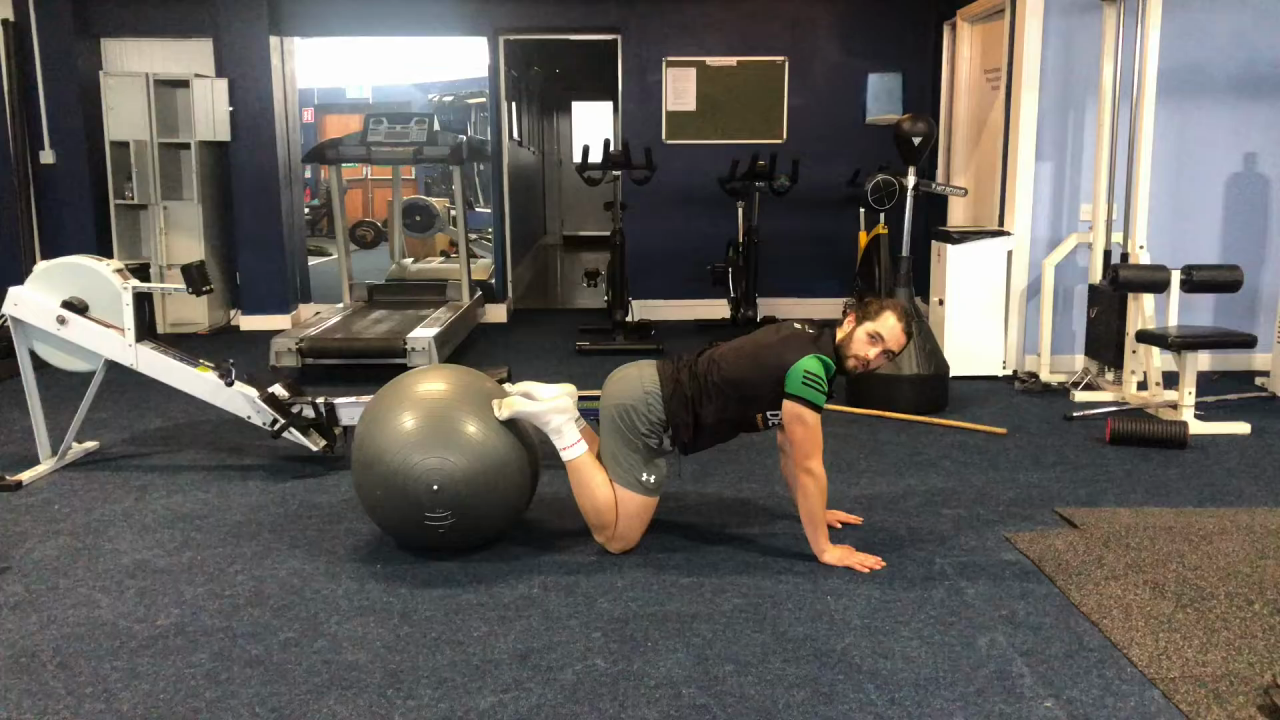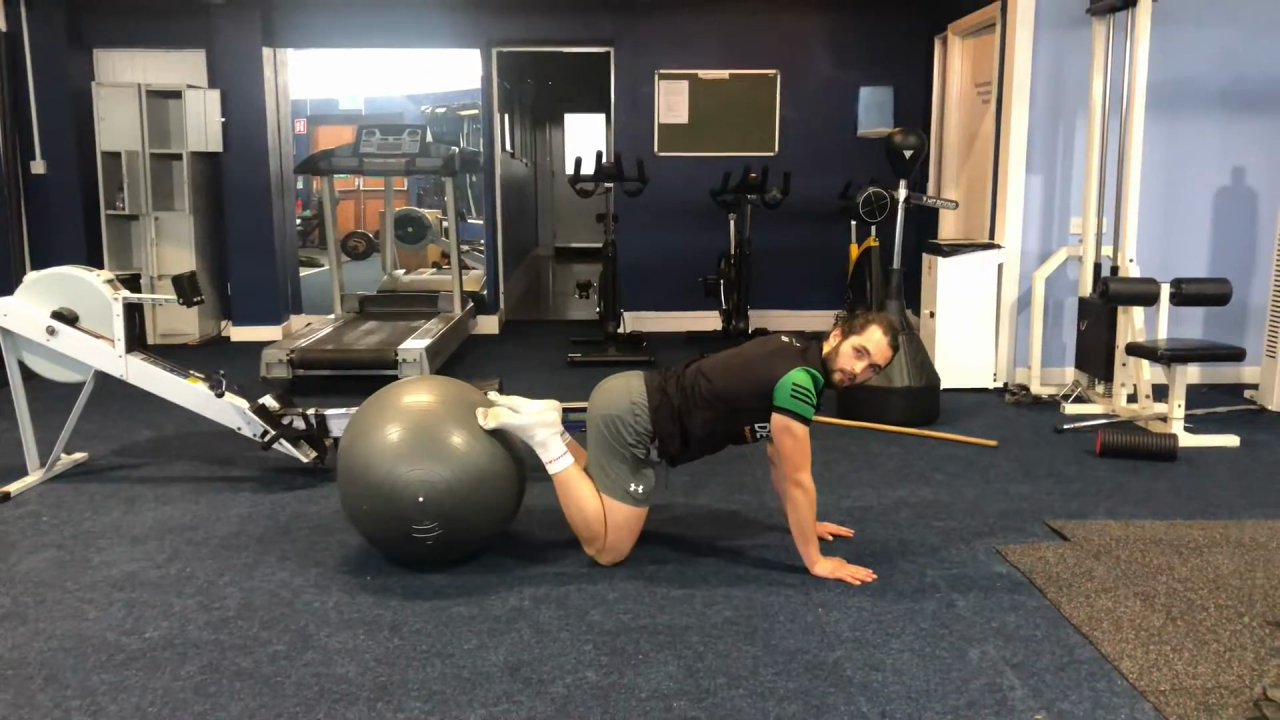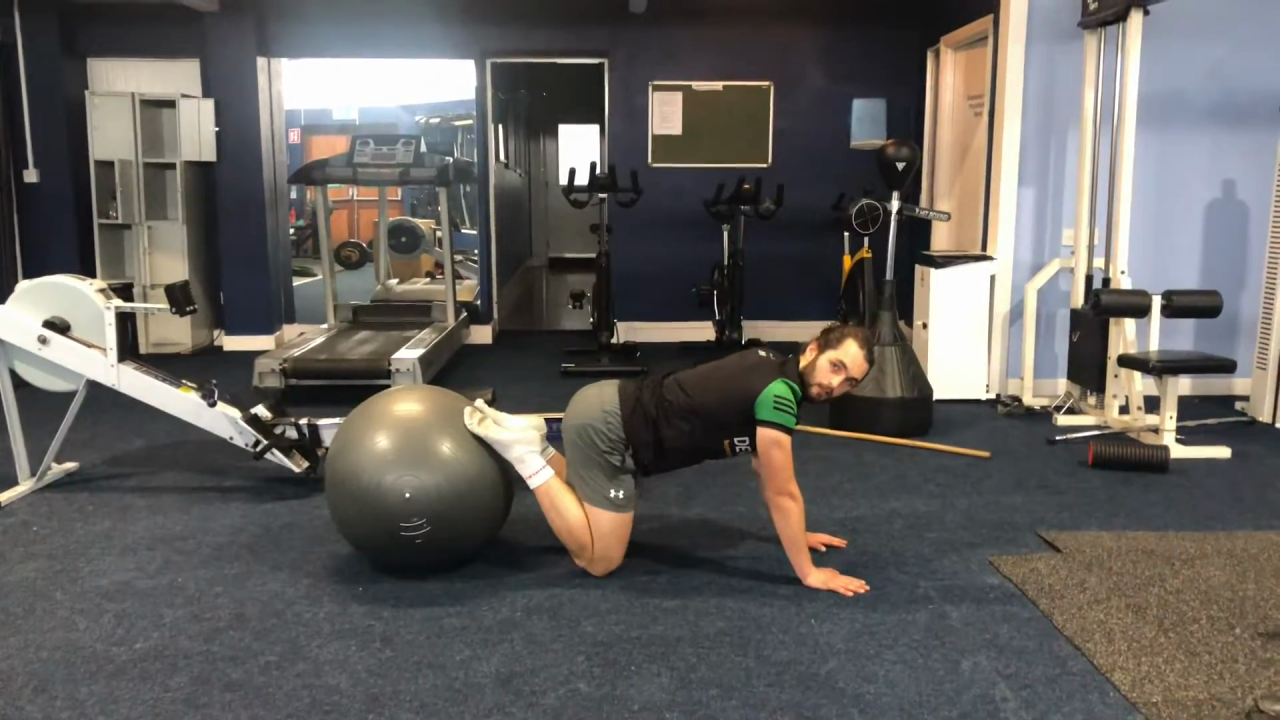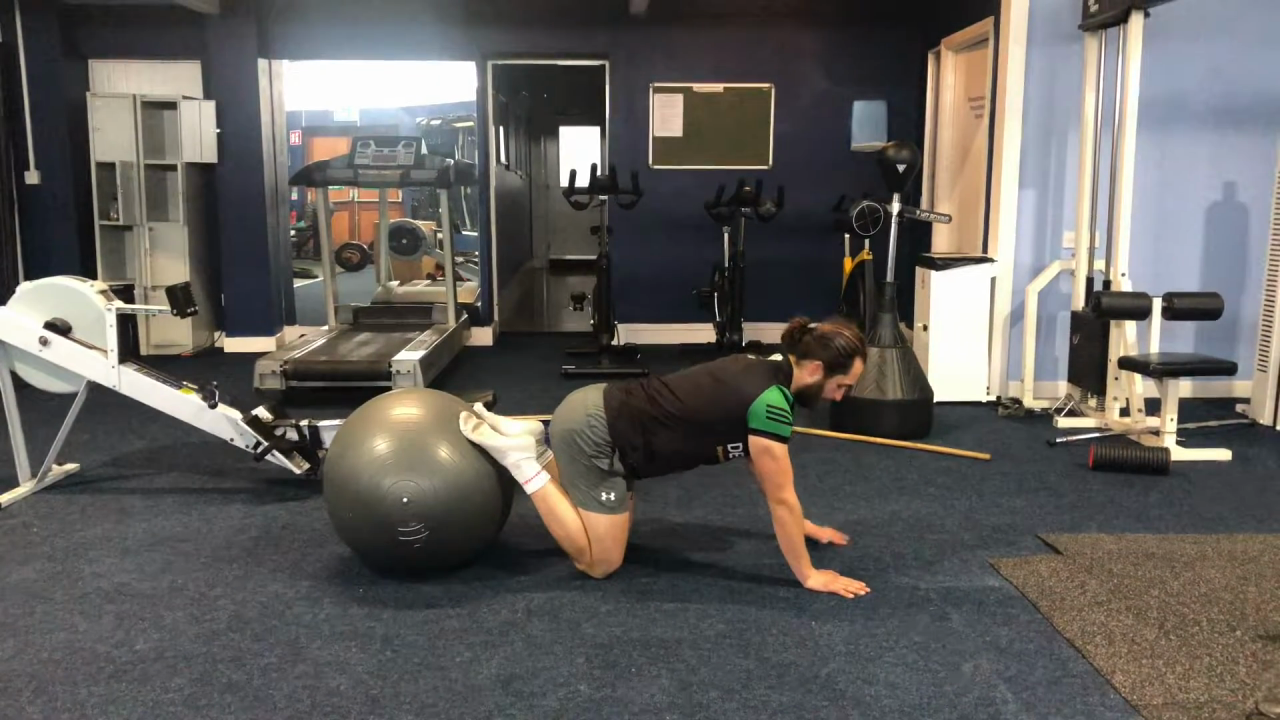
dt=0.7s
person 1, frame 1
left shoulder: (808, 340)
right shoulder: (811, 367)
left elbow: (788, 445)
right elbow: (808, 466)
left wrist: (814, 512)
right wrist: (824, 549)
left hip: (645, 385)
right hip: (646, 406)
left knee: (616, 492)
right knee: (617, 535)
left ankle: (557, 406)
right ankle: (558, 421)
person 1, frame 2
left shoulder: (796, 353)
right shoulder: (799, 381)
left elbow: (778, 458)
right elbow: (798, 479)
left wrist: (805, 523)
right wrist: (816, 561)
left hip: (631, 396)
right hip: (633, 418)
left knee: (606, 506)
right knee: (607, 547)
left ankle: (547, 423)
right ankle: (544, 435)
person 1, frame 3
left shoulder: (775, 369)
right shoulder: (779, 394)
left elbow: (765, 470)
right elbow: (782, 493)
left wrist: (797, 534)
right wrist: (808, 572)
left hip: (608, 406)
right hip: (606, 427)
left knee: (599, 517)
right knee: (600, 558)
left ankle: (526, 437)
right ankle: (522, 450)
person 1, frame 4
left shoulder: (768, 371)
right shoulder: (770, 400)
left elbow: (763, 465)
right elbow: (781, 498)
left wrist: (799, 525)
right wrist: (809, 576)
left hip: (596, 411)
right hip: (594, 433)
left knee: (614, 522)
right knee: (601, 562)
left ankle: (528, 441)
right ankle: (519, 457)
